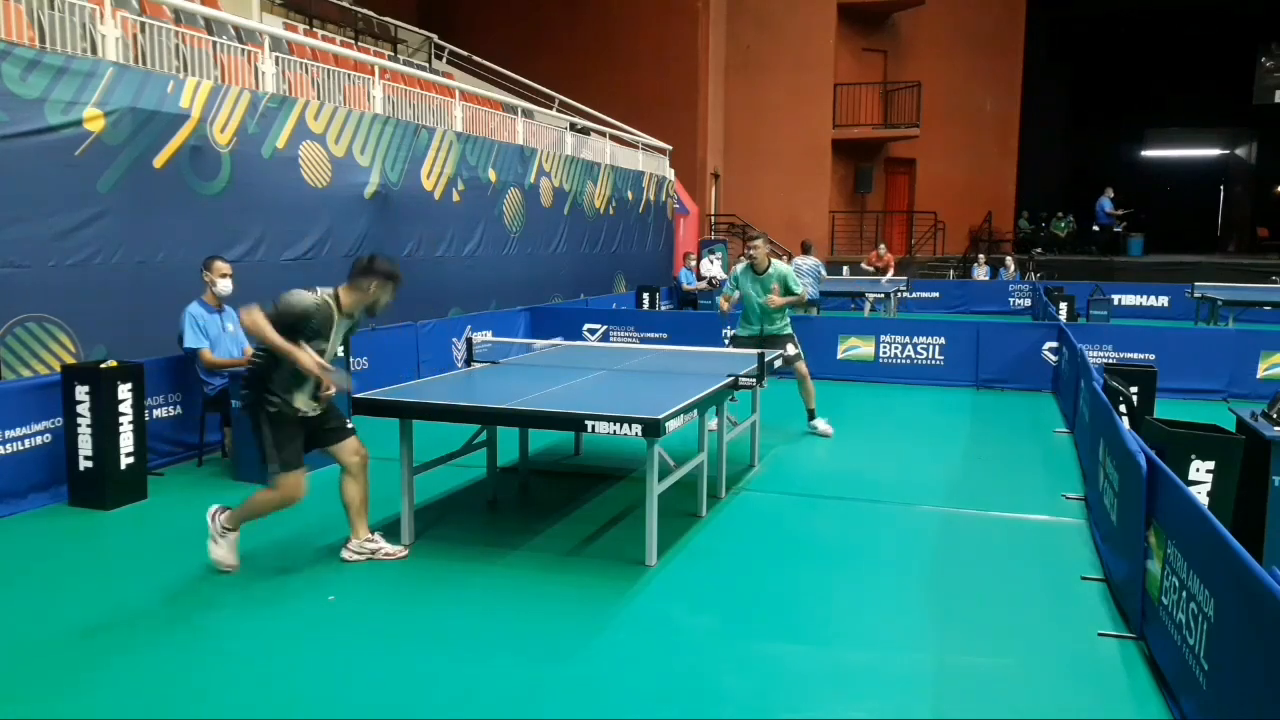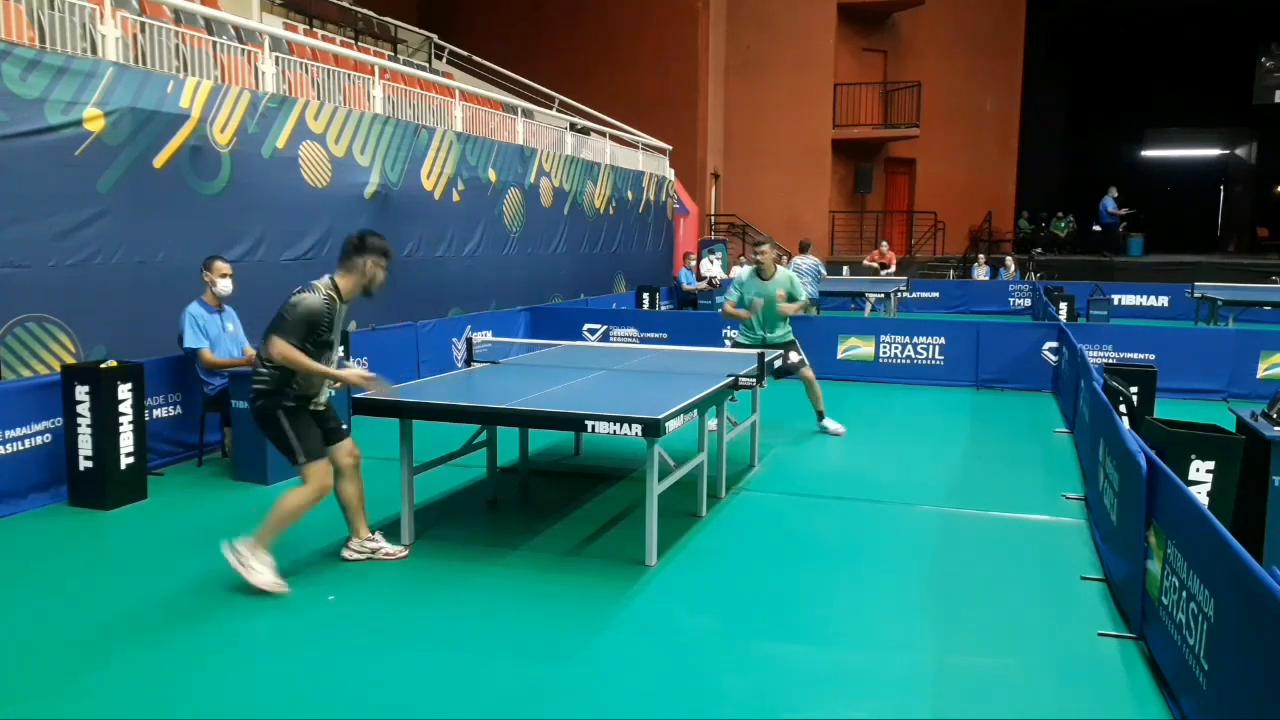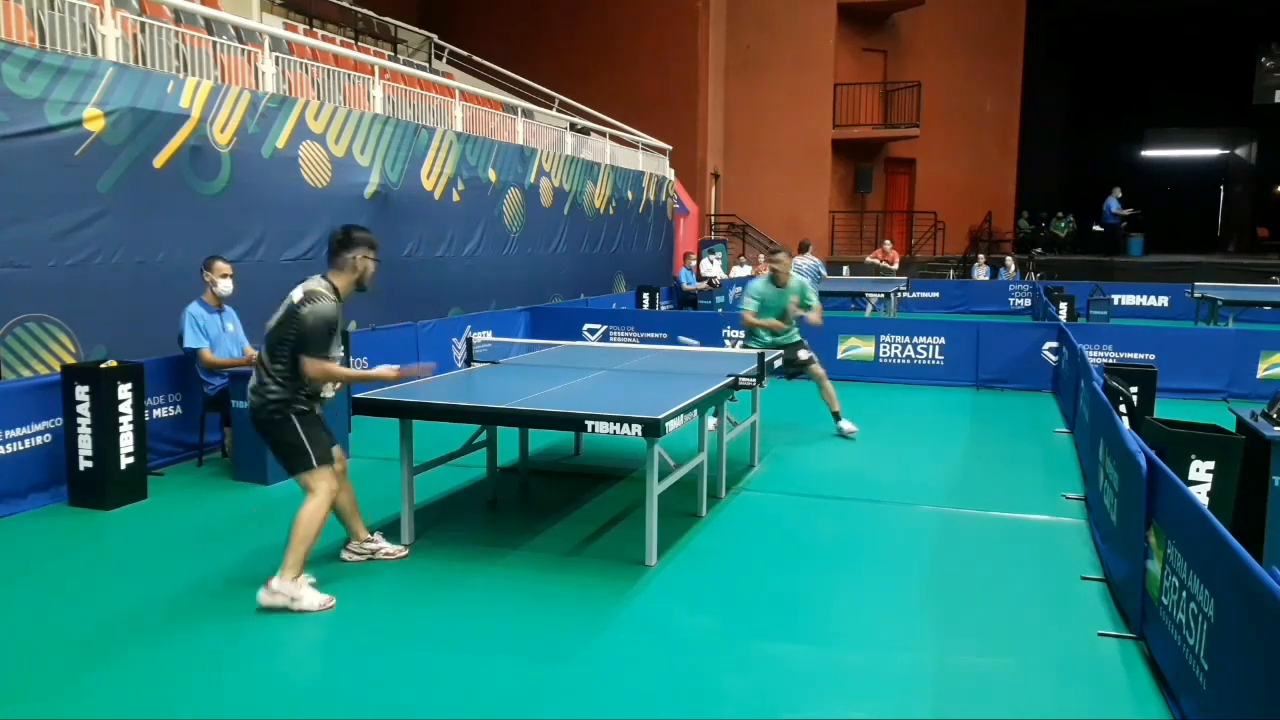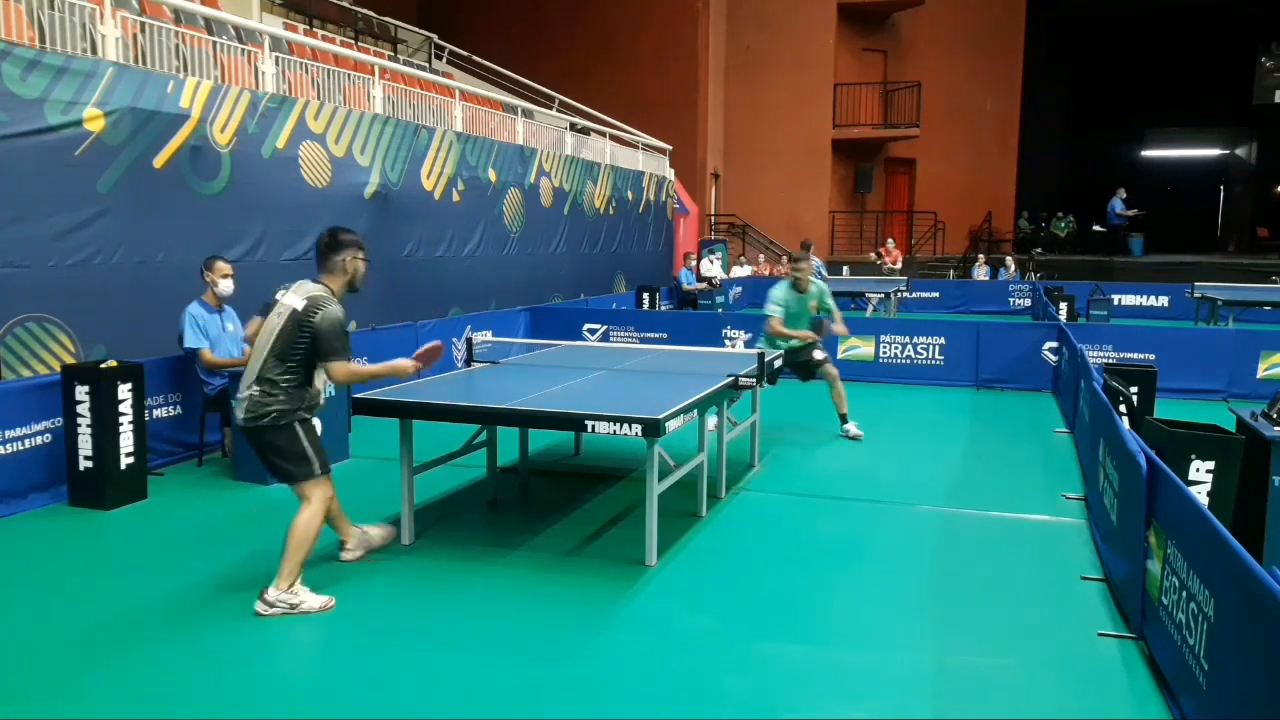
dt=0.1s
person 1, frame 1
left shoulder: (353, 314)
right shoulder: (307, 305)
right elbow: (250, 319)
left wrist: (325, 376)
right wrist: (296, 355)
left hip: (310, 401)
right hip: (274, 403)
left knee: (356, 457)
right knee: (292, 489)
left ankle: (360, 540)
right ankle: (226, 522)
person 1, frame 2
left shoulder: (340, 299)
right shoulder: (315, 303)
right elbow: (276, 350)
left wrist: (330, 375)
right wrist: (337, 374)
left hip: (308, 399)
right hip: (281, 400)
left knee: (349, 459)
right knee: (320, 482)
left ankle: (362, 539)
right ankle: (251, 548)
person 1, frame 3
left shoulder: (315, 291)
right shoulder: (321, 306)
left elbow: (273, 330)
right elbow: (314, 371)
right wrist: (376, 375)
left hip: (284, 401)
right hip: (280, 407)
left knee: (336, 466)
right knee: (324, 487)
left ankle: (361, 541)
right ankle: (284, 584)
person 1, frame 4
left shoulder: (296, 290)
right shoulder: (327, 311)
left elbow: (253, 332)
right elbow: (340, 374)
right wrist: (394, 367)
left hip: (256, 406)
right hip: (277, 415)
left knee: (316, 475)
right knee: (318, 495)
left ankle: (350, 536)
right ankle: (282, 591)
person 2, frame 1
left shoulder: (230, 312)
right shoulder: (194, 312)
left elbow: (247, 350)
right elbow: (207, 360)
right wrist: (243, 361)
right hip: (217, 387)
person 2, frame 2
left shoulder: (230, 312)
right shoulder: (194, 313)
left elbow: (247, 351)
right elbow: (207, 360)
right wrist: (244, 361)
right hip: (218, 388)
person 2, frame 3
left shoulder: (230, 312)
right shoulder: (194, 313)
left elbow: (247, 351)
right elbow: (207, 360)
right wrist: (244, 361)
right hip: (218, 388)
person 2, frame 4
left shoulder: (230, 312)
right shoulder: (194, 313)
left elbow: (245, 350)
right elbow: (207, 360)
right wrist: (244, 361)
right hip: (217, 388)
person 3, frame 1
left shoulder: (783, 271)
right shoulder: (739, 273)
left elbow: (802, 297)
right elbow: (724, 300)
left wrist: (783, 301)
right wrist: (724, 307)
left hip: (778, 331)
right hip: (747, 332)
left knee: (802, 371)
left ankle: (813, 419)
right ankle: (721, 415)
person 3, frame 2
left shoulder: (788, 278)
right shoulder: (743, 279)
left elbow: (803, 302)
right elbow: (727, 309)
left wrist: (794, 308)
right wrist: (742, 314)
left hip: (780, 338)
right hip: (749, 340)
left knee: (808, 376)
left ankle: (823, 420)
right ankle: (719, 416)
person 3, frame 3
left shoulder: (801, 283)
right shoulder: (757, 286)
left elbow: (816, 307)
right elbow: (746, 320)
left wrist: (814, 315)
right wrist: (768, 324)
left hip: (789, 340)
right hip: (758, 342)
left knee: (819, 374)
left ankle: (839, 421)
person 3, frame 4
left shoulder: (819, 288)
right shoulder: (779, 292)
left elbow: (834, 311)
right elbow: (772, 328)
left wrist: (838, 325)
right wrist: (798, 336)
left hip: (803, 344)
right hip: (773, 345)
left knee: (832, 374)
left ankle: (845, 424)
